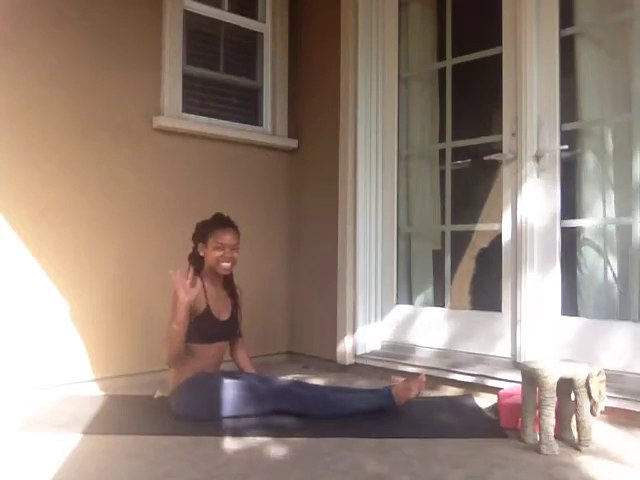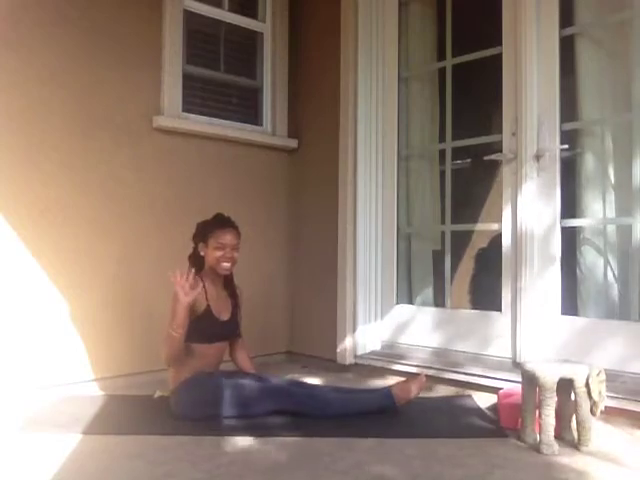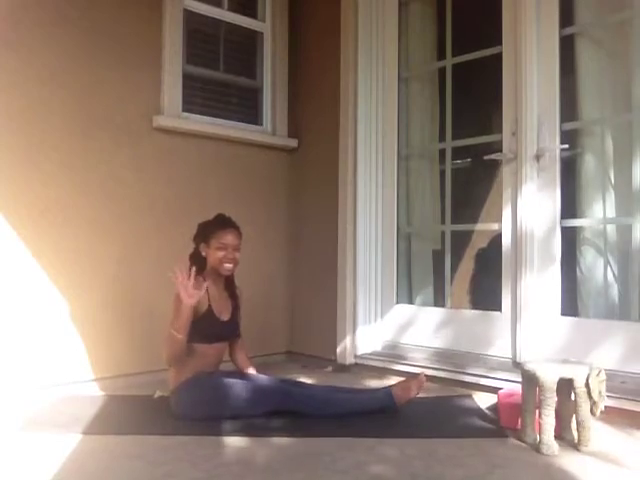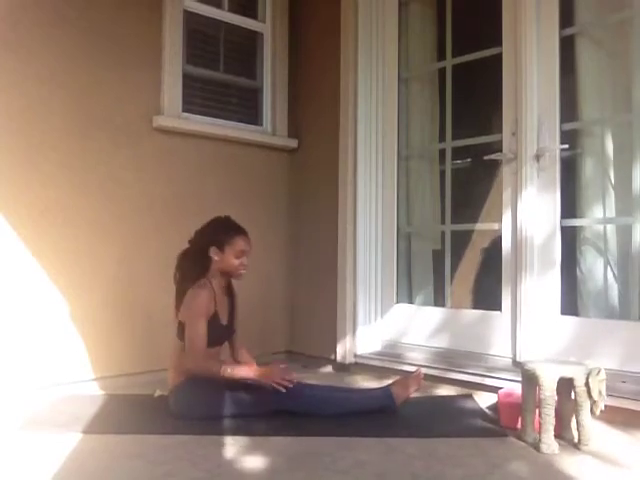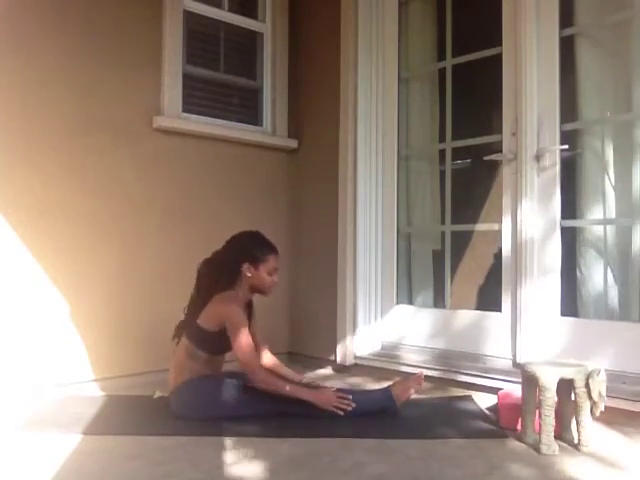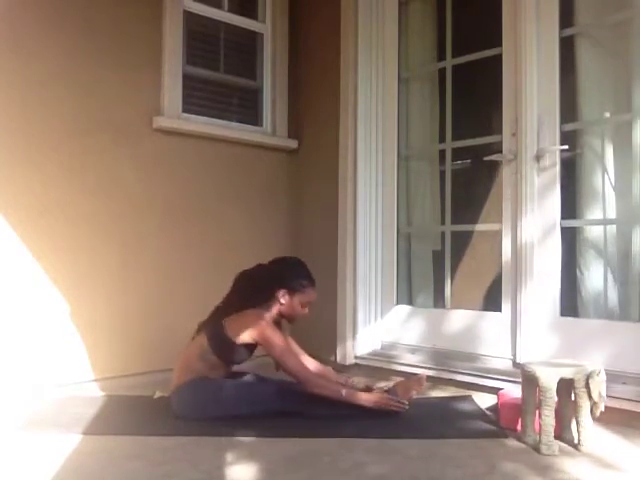
dt=0.3s
person 1, frame 1
left shoulder: (233, 293)
right shoulder: (191, 290)
right elbow: (171, 358)
left wrist: (259, 383)
right wrist: (182, 306)
left hip: (213, 382)
right hip: (191, 392)
left knee: (286, 387)
right knee: (282, 395)
left ankle: (384, 395)
right ankle: (388, 397)
person 1, frame 2
left shoulder: (233, 293)
right shoulder: (192, 290)
right elbow: (171, 358)
left wrist: (259, 384)
right wrist: (182, 306)
left hip: (212, 383)
right hip: (191, 392)
left knee: (287, 388)
right knee: (282, 394)
left ankle: (384, 395)
right ankle: (387, 398)
person 1, frame 3
left shoulder: (232, 293)
right shoulder: (193, 291)
right elbow: (171, 355)
left wrist: (259, 383)
right wrist: (187, 308)
left hip: (211, 383)
right hip: (191, 392)
left knee: (287, 387)
right knee: (283, 395)
left ankle: (384, 395)
right ankle: (387, 397)
person 1, frame 4
left shoulder: (227, 291)
right shoulder: (200, 295)
left elbow: (235, 347)
right elbow: (195, 364)
left wrist: (260, 376)
right wrist: (256, 374)
left hip: (207, 384)
right hip: (190, 394)
left knee: (285, 386)
right knee: (281, 395)
left ankle: (383, 395)
right ankle: (386, 397)
person 1, frame 5
left shoulder: (239, 302)
right shoulder: (230, 306)
left elbow: (262, 356)
right elbow: (255, 374)
left wrist: (306, 384)
right wrist: (312, 395)
left hip: (205, 385)
right hip: (191, 394)
left knee: (282, 389)
right knee: (280, 399)
left ankle: (383, 397)
right ankle: (386, 399)
person 1, frame 6
left shoulder: (265, 318)
right shoulder: (260, 324)
left elbow: (307, 363)
right elbow: (306, 380)
left wrist: (356, 386)
right wrist: (362, 397)
left hip: (209, 386)
right hip: (193, 394)
left knee: (287, 390)
right knee: (284, 397)
left ankle: (385, 397)
right ankle: (386, 401)
